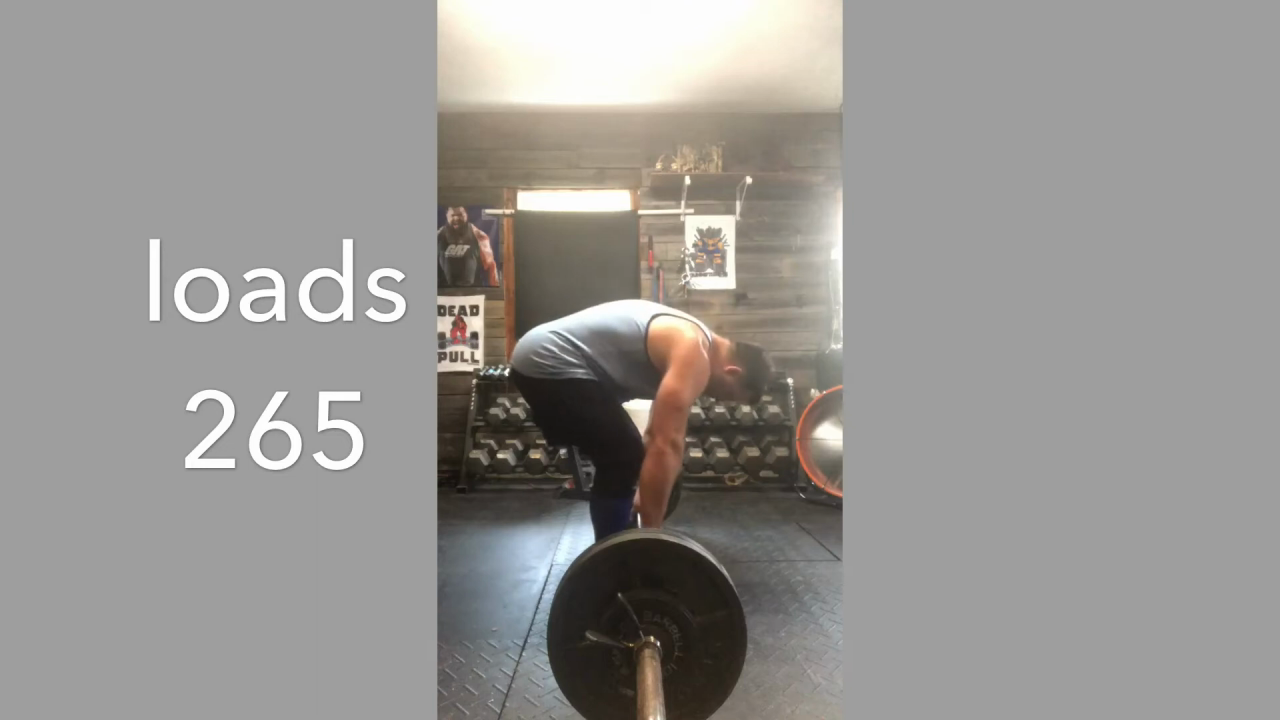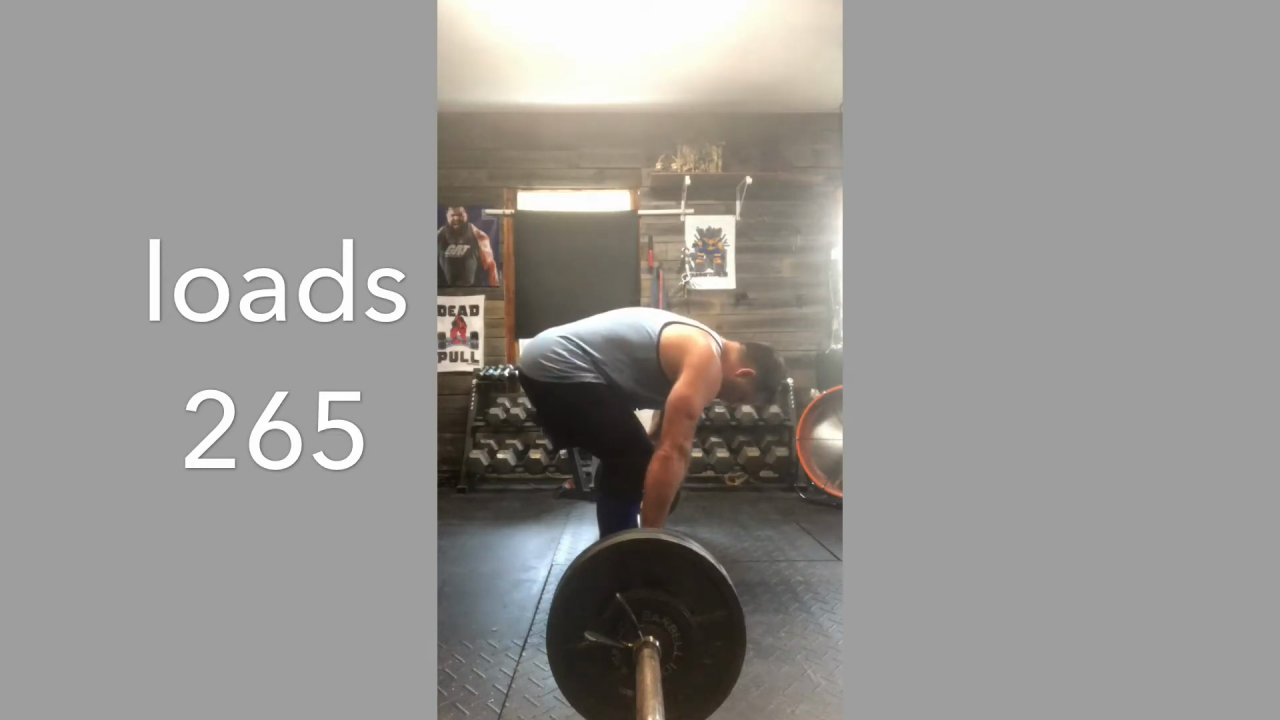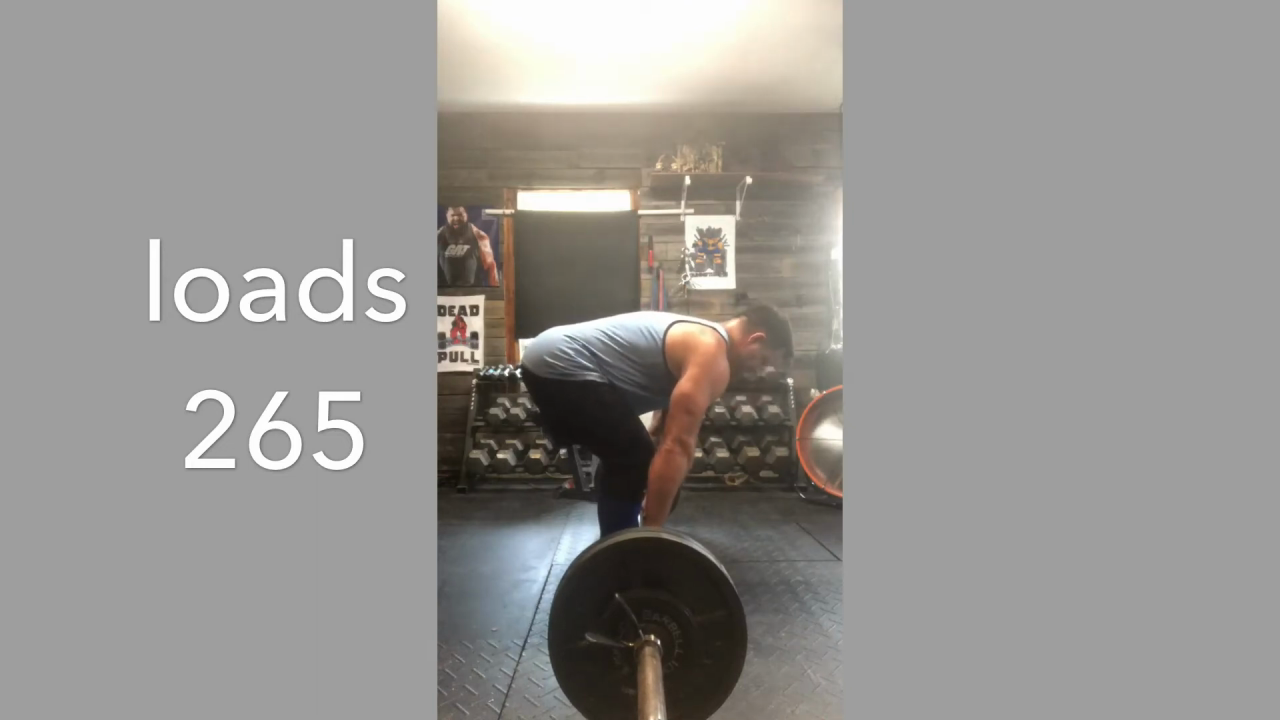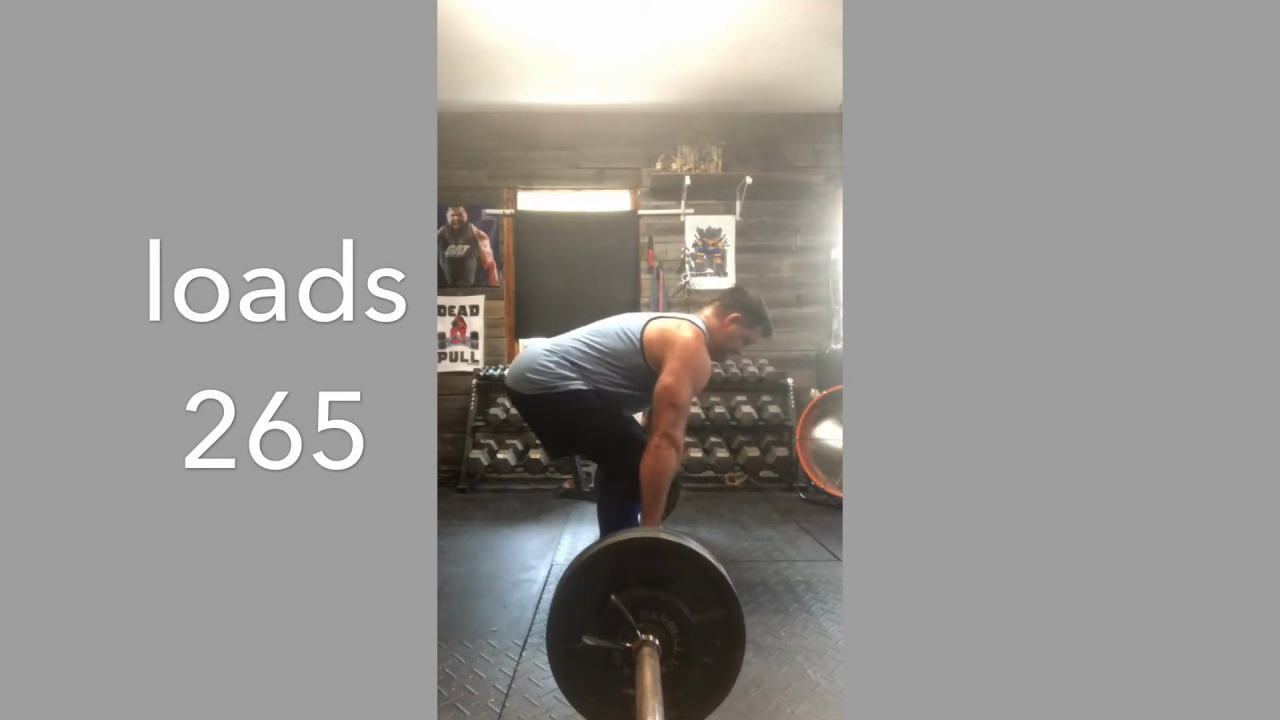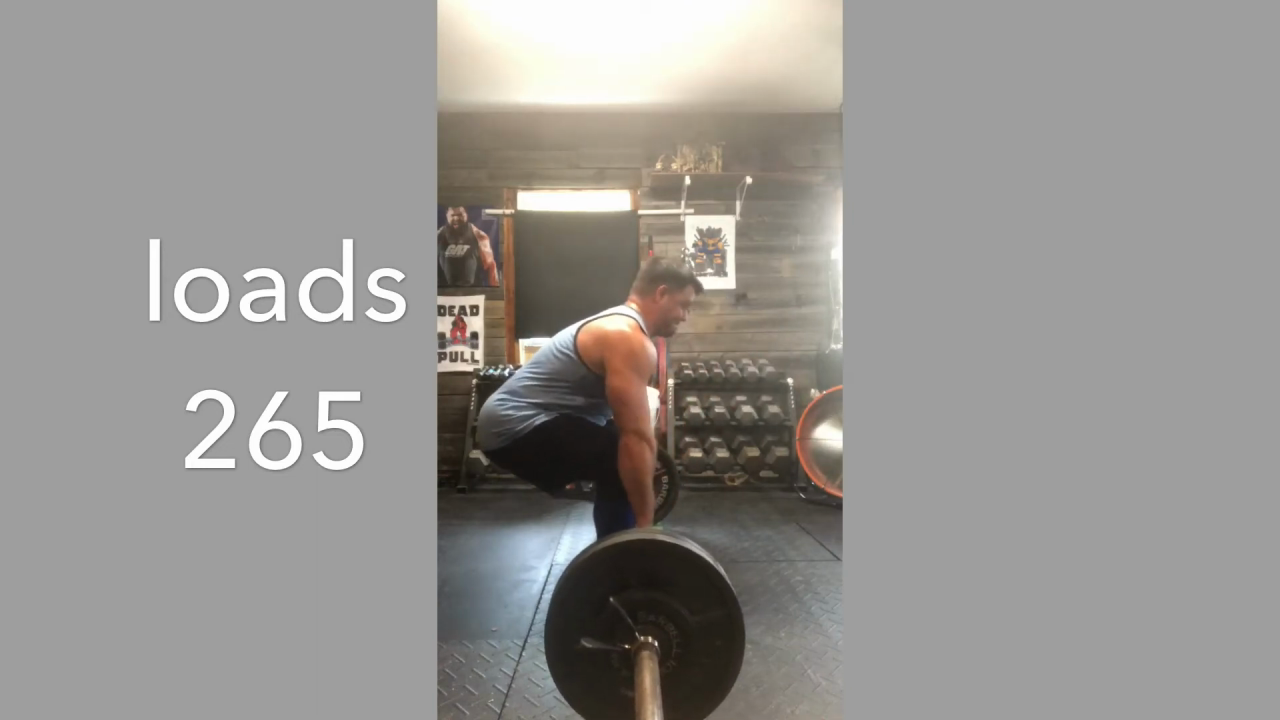
dt=1s
person 1, frame 1
left shoulder: (690, 340)
right shoulder: (694, 355)
left elbow: (657, 436)
right elbow: (667, 445)
left wrist: (643, 491)
right wrist: (651, 529)
left hip: (538, 358)
right hip: (550, 364)
left knee: (619, 457)
right knee: (623, 459)
person 1, frame 2
left shoulder: (700, 345)
right shoulder: (706, 362)
left elbow: (663, 442)
right elbow: (673, 451)
left hip: (543, 360)
right hip: (558, 368)
left knee: (624, 458)
right knee: (633, 461)
person 1, frame 3
left shoulder: (700, 337)
right shoulder: (712, 355)
left elbow: (665, 435)
right elbow: (677, 446)
right wrist: (651, 530)
left hip: (546, 358)
right hip: (561, 366)
left knee: (626, 459)
right knee: (634, 461)
person 1, frame 4
left shoulder: (679, 330)
right shoulder: (691, 347)
left elbow: (657, 433)
right elbow: (666, 441)
right wrist: (649, 528)
left hip: (535, 372)
right hip: (544, 379)
left knee: (624, 459)
right knee: (632, 463)
person 1, frame 5
left shoulder: (621, 326)
right shoulder: (629, 340)
left elbow: (629, 430)
right elbow: (636, 437)
right wrist: (644, 525)
left hip: (512, 418)
right hip: (515, 427)
left knee: (617, 463)
right knee: (622, 468)
